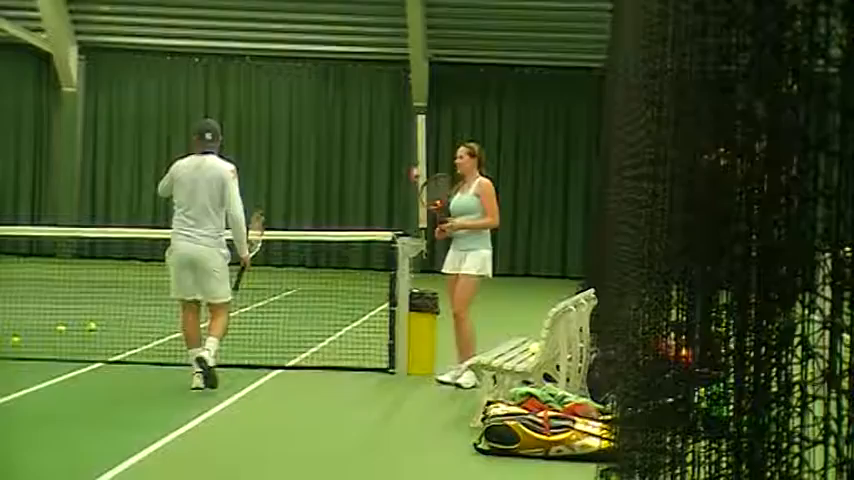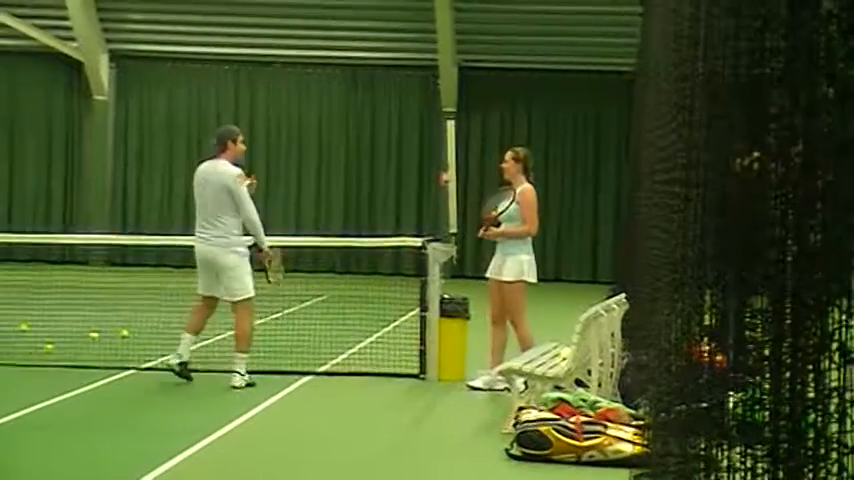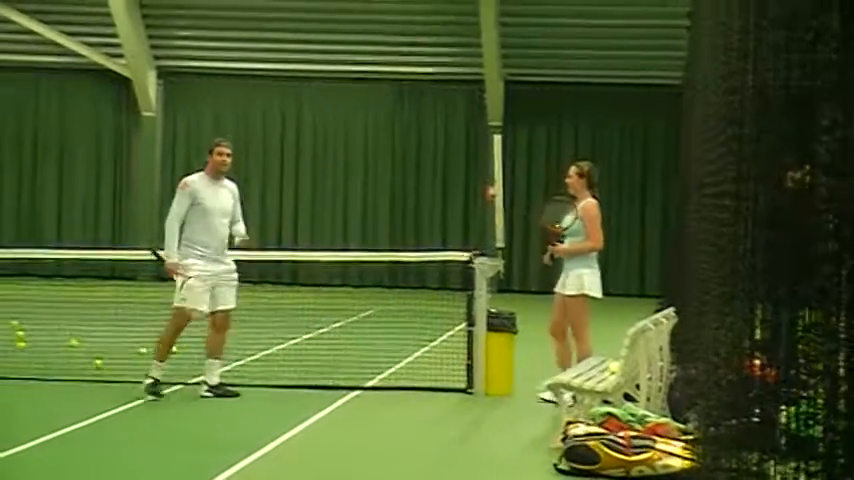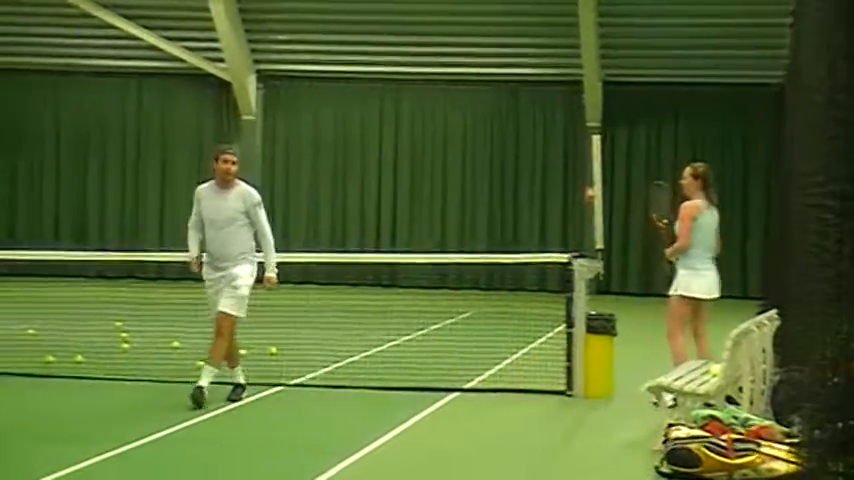
dt=0.7s
person 1, frame 1
left shoulder: (179, 167)
right shoulder: (227, 169)
left elbow: (162, 191)
right elbow: (236, 213)
right wrist: (243, 250)
left hip: (181, 246)
right hip: (211, 249)
left knee: (189, 310)
right knee: (219, 311)
left ankle: (198, 372)
right ankle: (207, 353)
person 1, frame 2
left shoulder: (201, 170)
right shoulder: (234, 173)
right elbow: (249, 213)
left wrist: (244, 189)
right wrist: (262, 244)
left hip: (204, 247)
right hip: (229, 249)
left knee: (207, 303)
right knee: (243, 309)
left ankle: (180, 356)
right ankle: (239, 373)
person 1, frame 3
left shoulder: (231, 189)
right shoulder: (190, 184)
left elbow: (238, 222)
right elbow: (173, 221)
left wrist: (241, 234)
right wrist: (171, 257)
left hip: (223, 264)
right hip: (194, 263)
left knee: (221, 322)
right knee: (180, 319)
left ankle: (212, 382)
right ankle: (154, 375)
person 1, frame 4
left shoulder: (248, 194)
right shoulder: (201, 192)
left elbow: (264, 233)
right elbow: (195, 227)
left wrist: (271, 269)
right wrist: (194, 252)
left hip: (240, 269)
right hip: (213, 270)
left knee: (223, 329)
right knee: (224, 332)
left ankle: (203, 385)
right ankle: (239, 380)
person 2, frame 1
left shoulder: (484, 185)
right shoulder: (458, 188)
left elbow: (493, 220)
left wrist: (462, 224)
right wrist: (445, 230)
left hip: (476, 253)
right hip: (456, 252)
left knee: (460, 311)
right knee: (456, 313)
left ankle: (472, 368)
right ankle: (461, 367)
person 2, frame 2
left shoulder: (526, 191)
right shoulder: (510, 191)
left elbow: (531, 229)
left wrist: (501, 232)
right wrist: (491, 232)
left hip: (517, 259)
right hip: (501, 257)
left knee: (516, 320)
right knee: (496, 319)
right ankle: (495, 374)
person 2, frame 3
left shoulder: (589, 206)
right shoulder: (577, 206)
left elbow: (596, 244)
left wrist: (566, 250)
right wrist: (559, 250)
left hip: (581, 274)
right hip: (569, 274)
left knee: (579, 335)
right knee: (556, 330)
person 2, frame 4
left shoulder: (688, 206)
right shoulder: (712, 210)
left elbow: (683, 243)
right elbow: (716, 247)
left wrist: (670, 252)
left hip: (690, 276)
right hip: (707, 274)
left knee: (675, 334)
right knee: (700, 335)
